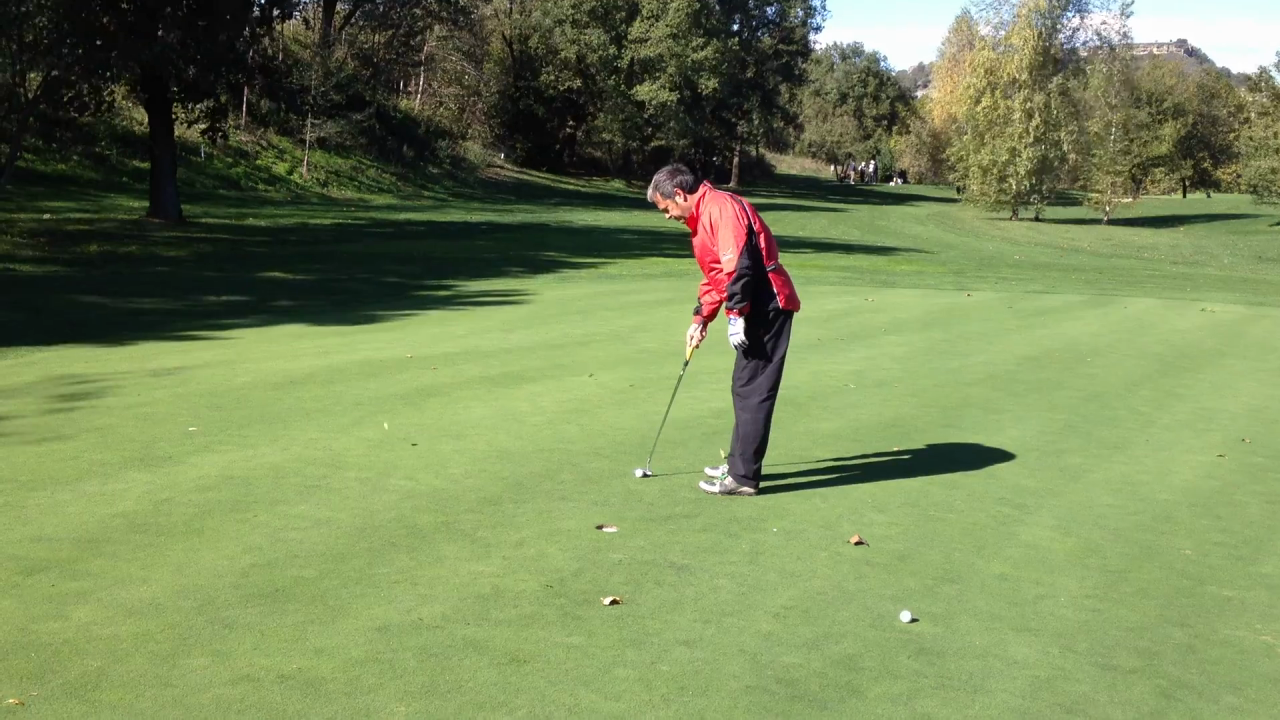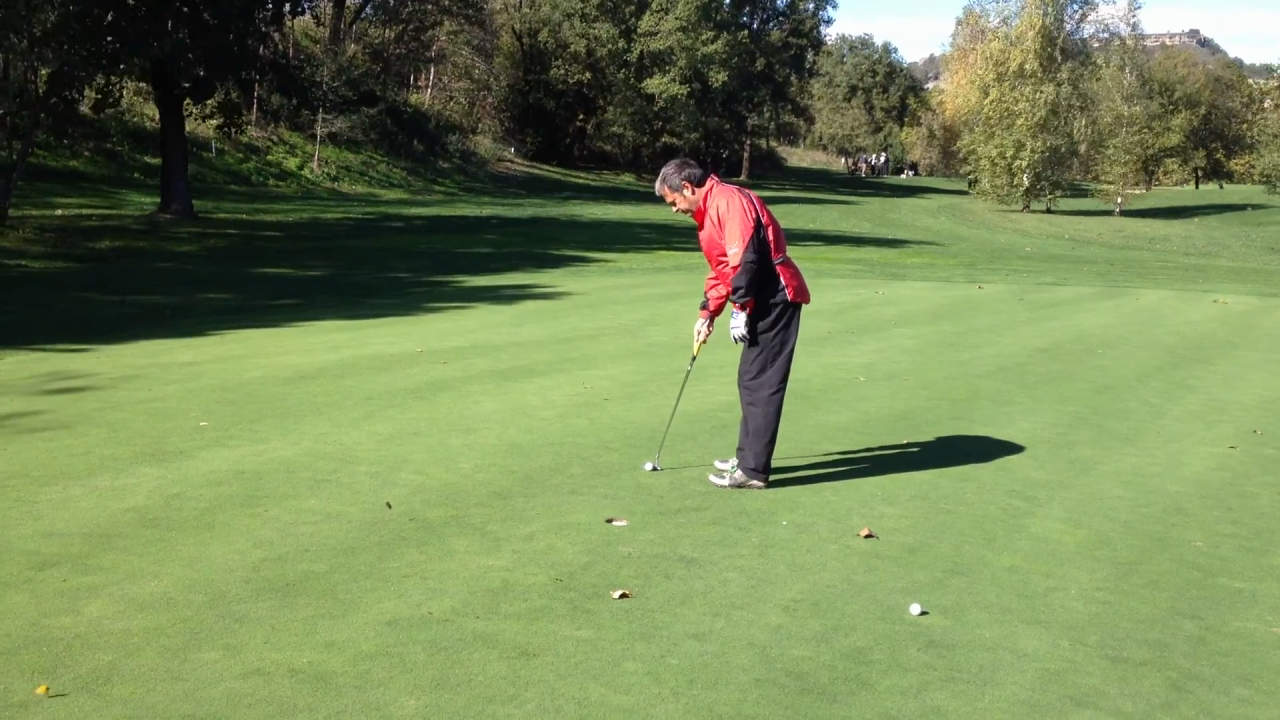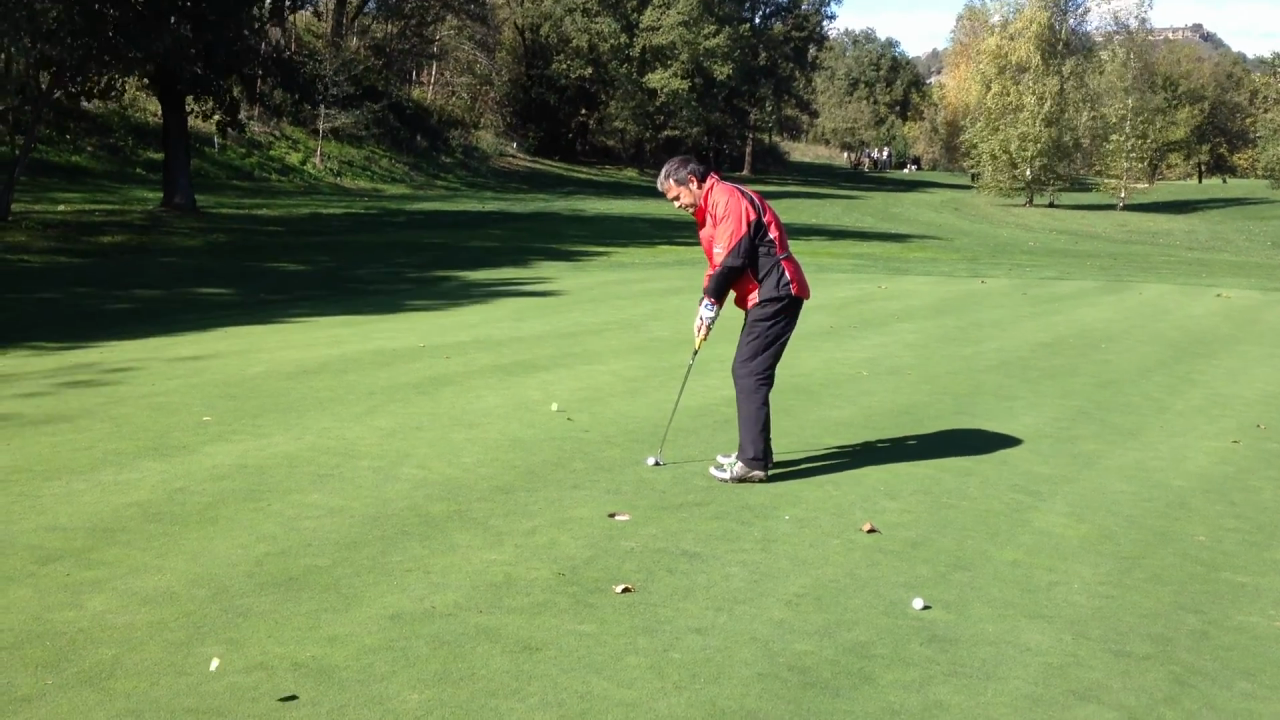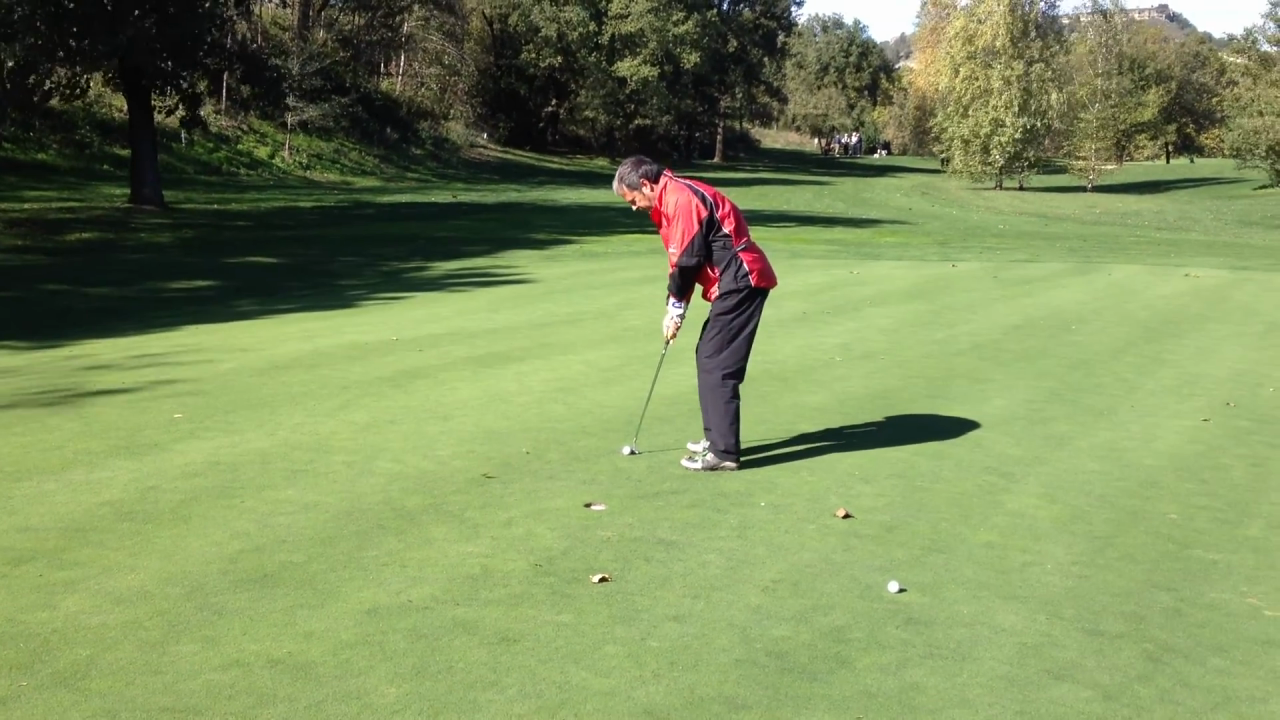
dt=0.5s
person 1, frame 1
left shoulder: (719, 206)
right shoulder: (700, 217)
left elbow: (739, 265)
right elbow: (715, 274)
left wrist: (735, 315)
right wrist: (701, 318)
left hip: (766, 305)
right hip: (757, 307)
left knee: (752, 389)
right knee: (745, 387)
left ankle: (743, 476)
right ankle: (740, 463)
person 1, frame 2
left shoulder: (728, 200)
right shoulder: (707, 211)
left elbow: (745, 259)
right elbow: (721, 268)
left wrist: (739, 309)
right wrist: (707, 313)
left hip: (775, 297)
right hip: (766, 300)
left knee: (761, 382)
right knee: (750, 379)
left ankle: (754, 469)
right ankle: (749, 456)
person 1, frame 3
left shoulder: (728, 199)
right shoulder: (707, 209)
left elbow: (732, 260)
right elbow: (717, 263)
left wrist: (710, 303)
right wrist: (706, 308)
left hip: (776, 291)
right hip: (764, 295)
left knee: (749, 371)
right knee: (747, 370)
left ankle: (753, 461)
right ankle: (755, 450)
person 1, frame 4
left shoulder: (680, 198)
right shoulder: (671, 198)
left elbow: (688, 258)
right elbow: (681, 258)
left wrist: (676, 304)
right wrist: (674, 306)
left hip: (740, 280)
right hip: (737, 281)
left knee: (717, 364)
right knee: (709, 356)
left ankle: (724, 451)
right ankle: (718, 436)
